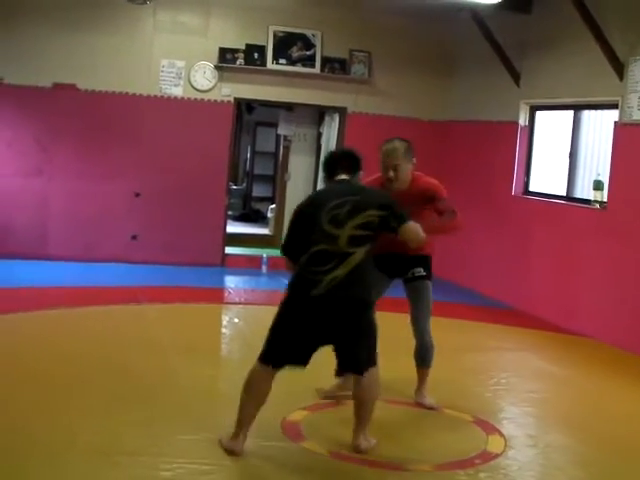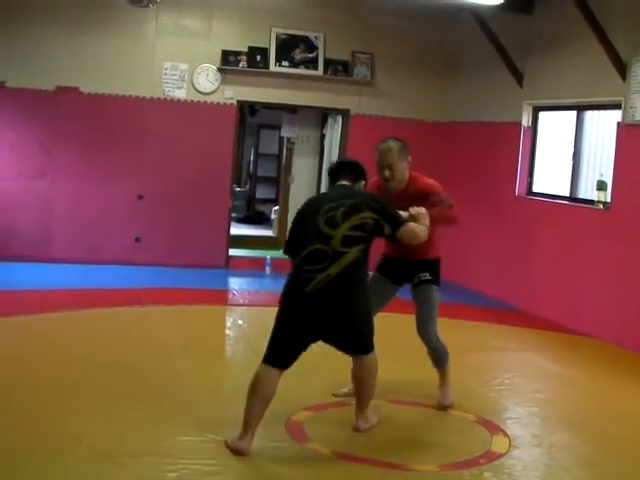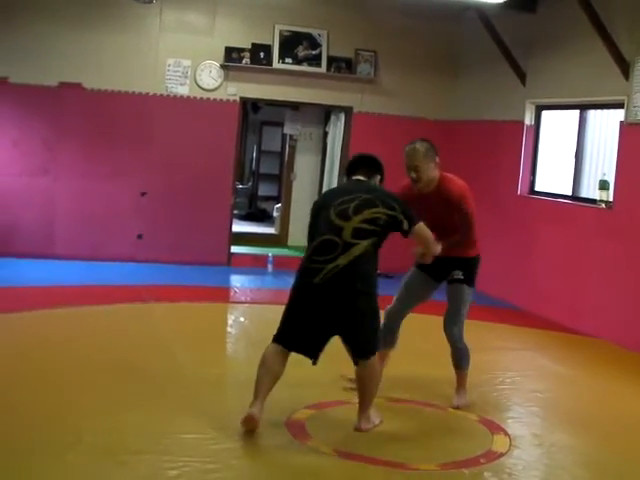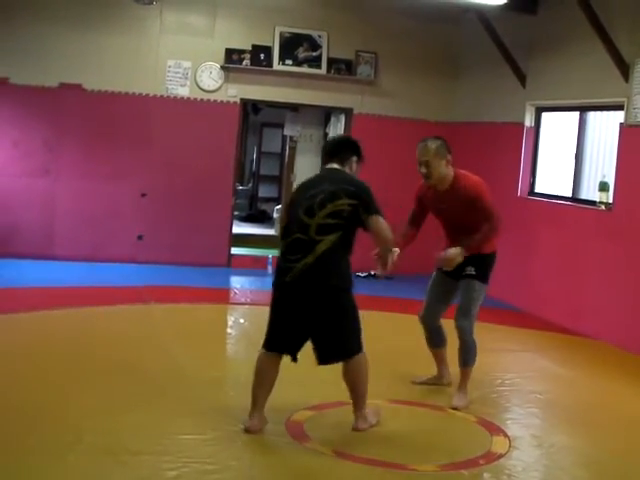
dt=0.3s
person 1, frame 1
left shoulder: (309, 204)
right shoulder: (376, 199)
left elbow: (290, 258)
right elbow: (417, 238)
right wrist: (409, 225)
left hip: (304, 297)
right hip: (354, 300)
left knee: (267, 364)
right knee: (365, 367)
left ankle: (238, 437)
right ankle: (362, 434)
person 1, frame 2
left shoulder: (309, 206)
right shoulder: (372, 202)
right elbow: (415, 237)
right wrist: (423, 220)
left hip: (301, 293)
right hip: (347, 295)
left knee: (273, 363)
right knee: (364, 352)
left ankle: (245, 437)
right ankle: (362, 416)
person 1, frame 3
left shoulder: (325, 199)
right shoulder: (386, 200)
right elbow: (427, 240)
right wrist: (434, 248)
left hip: (311, 282)
right hip: (355, 287)
left knee: (282, 345)
right knee: (367, 352)
left ankle: (256, 407)
right ankle: (365, 416)
person 1, frame 4
left shoulder: (302, 190)
right shoulder: (356, 188)
right elbow: (383, 235)
right wrist: (386, 254)
left hip: (287, 279)
right hip: (328, 284)
left knee: (272, 349)
right knee: (351, 351)
left ankle: (255, 416)
right ankle: (362, 415)
person 2, frame 1
left shoulder: (429, 188)
right shoulder: (372, 187)
left elbow: (453, 221)
left wrist: (419, 228)
left hip: (417, 259)
right hip: (383, 255)
left knee: (422, 329)
left ankle: (421, 390)
right ankle: (345, 380)
person 2, frame 2
left shoulder: (426, 187)
right shoulder: (374, 189)
left elbow: (452, 214)
left hip: (425, 263)
right hip: (392, 260)
left knee: (427, 332)
left ankle: (445, 385)
person 2, frame 3
left shoulder: (456, 190)
right shoulder: (408, 191)
left elbow: (469, 236)
left hip: (463, 262)
right hip: (432, 258)
left knee: (453, 331)
right knee: (393, 313)
left ankle: (461, 389)
person 2, frame 4
left shoulder: (472, 186)
right shoulder: (425, 191)
left elbow: (493, 227)
right elbow: (413, 224)
left wrist: (463, 251)
right wrist: (397, 249)
left hip: (479, 256)
right hip: (452, 255)
left knee: (463, 323)
right knee: (428, 317)
left ankle: (463, 388)
right ankle: (442, 373)
